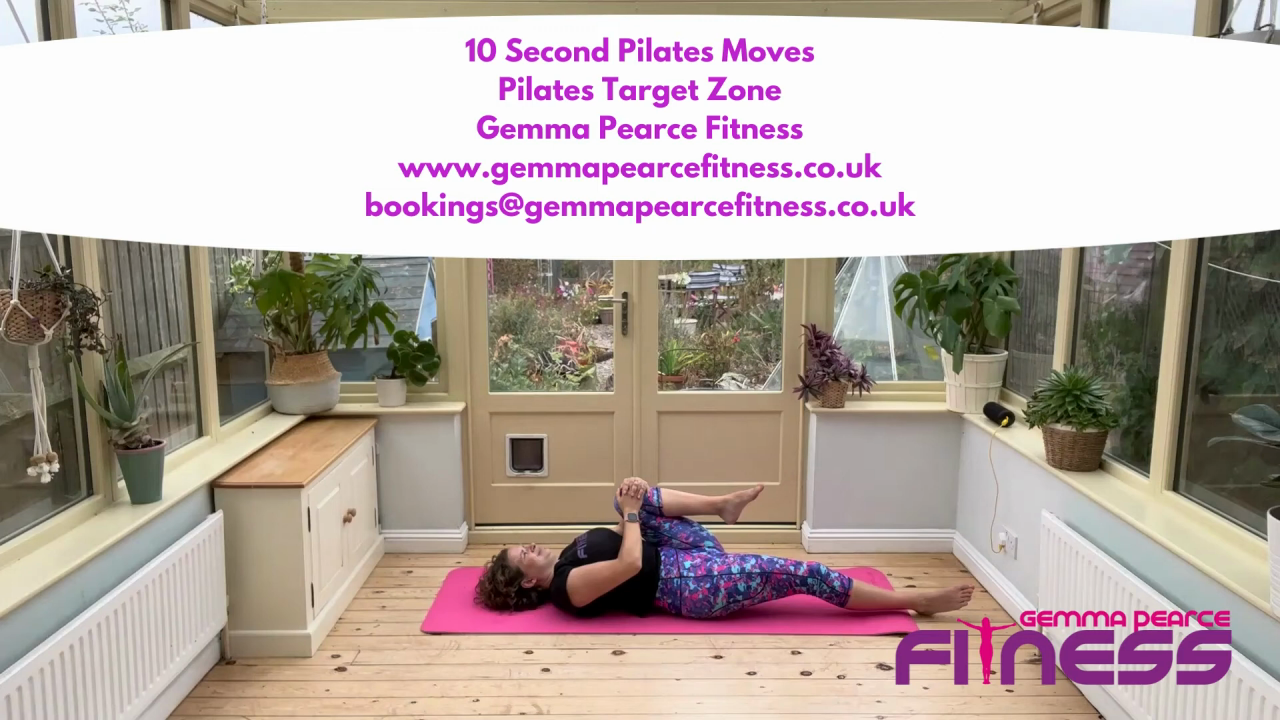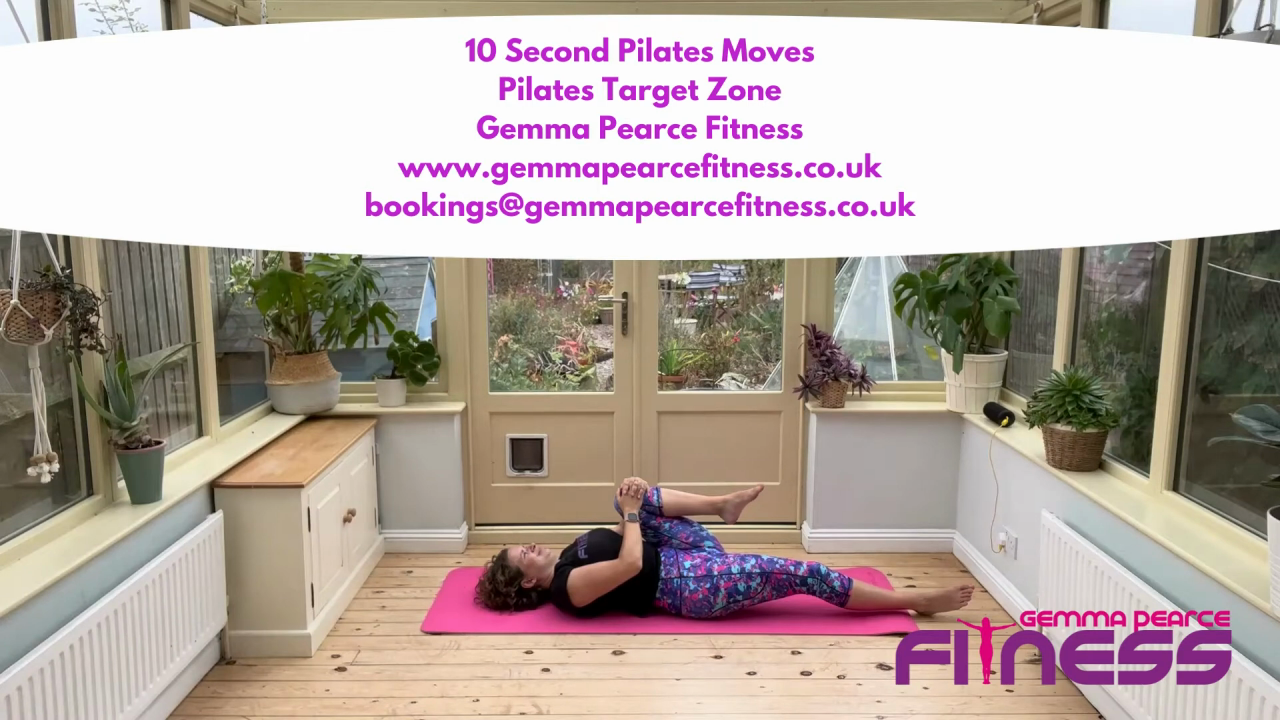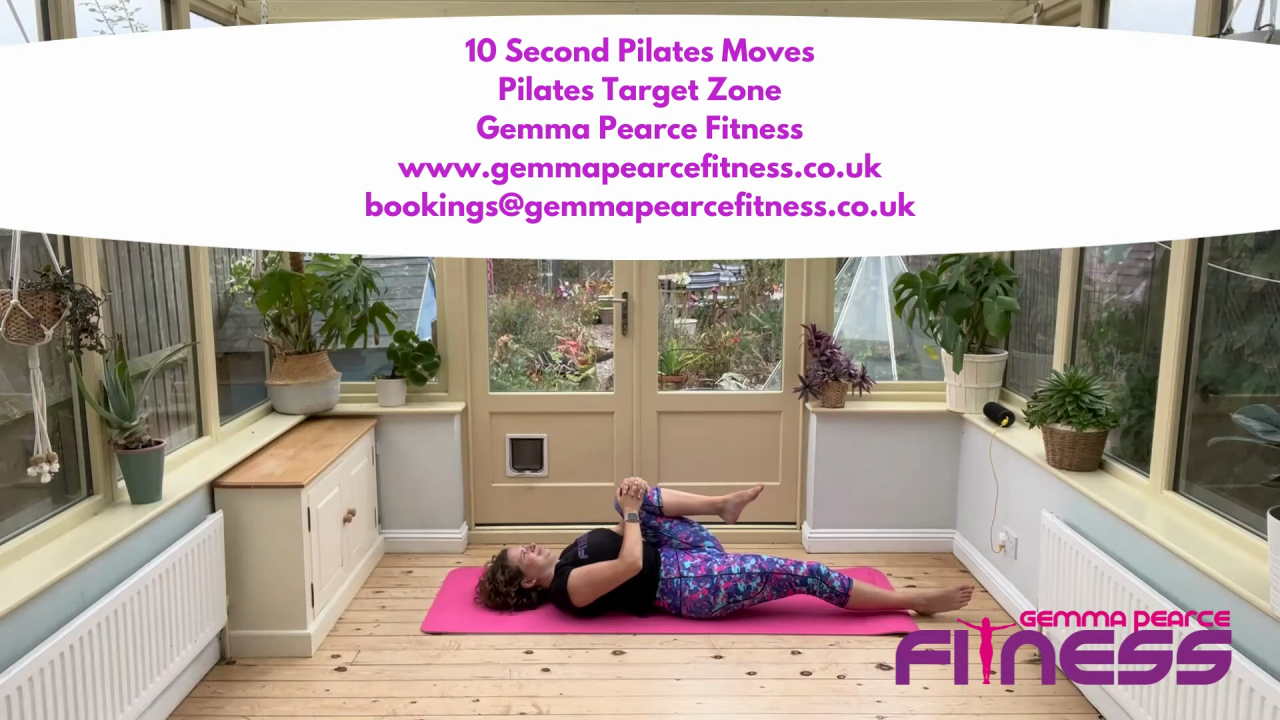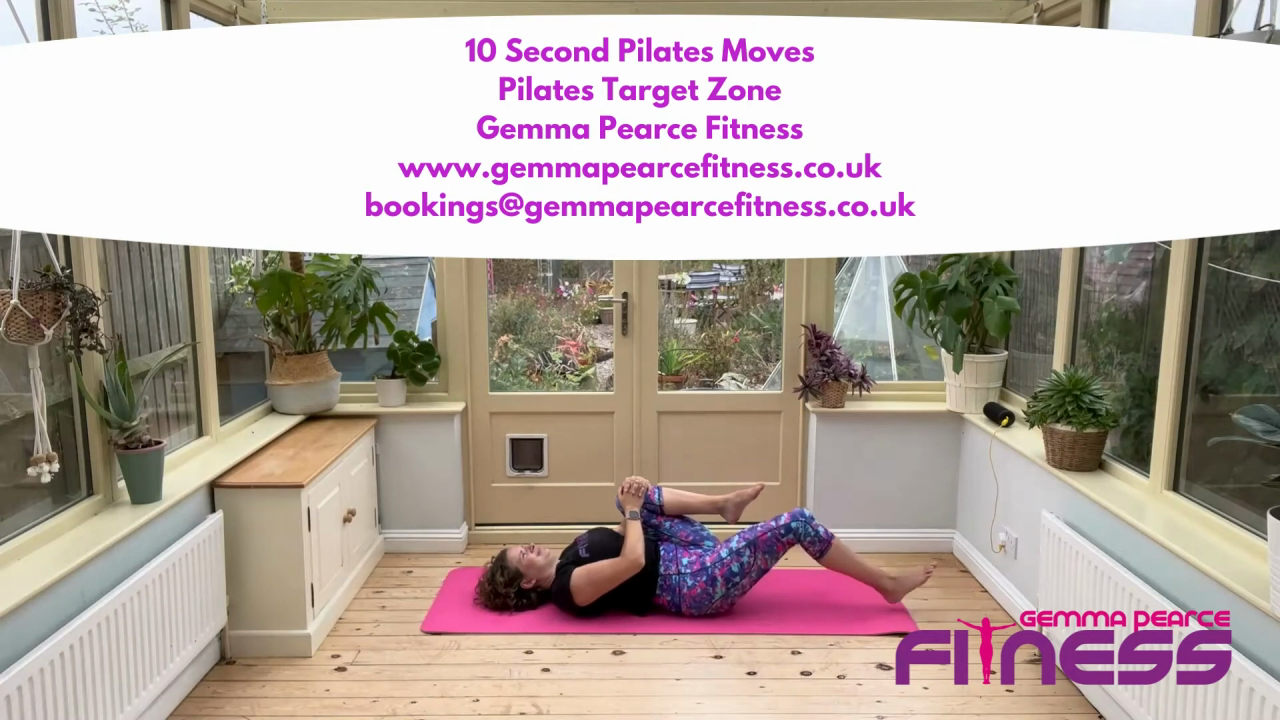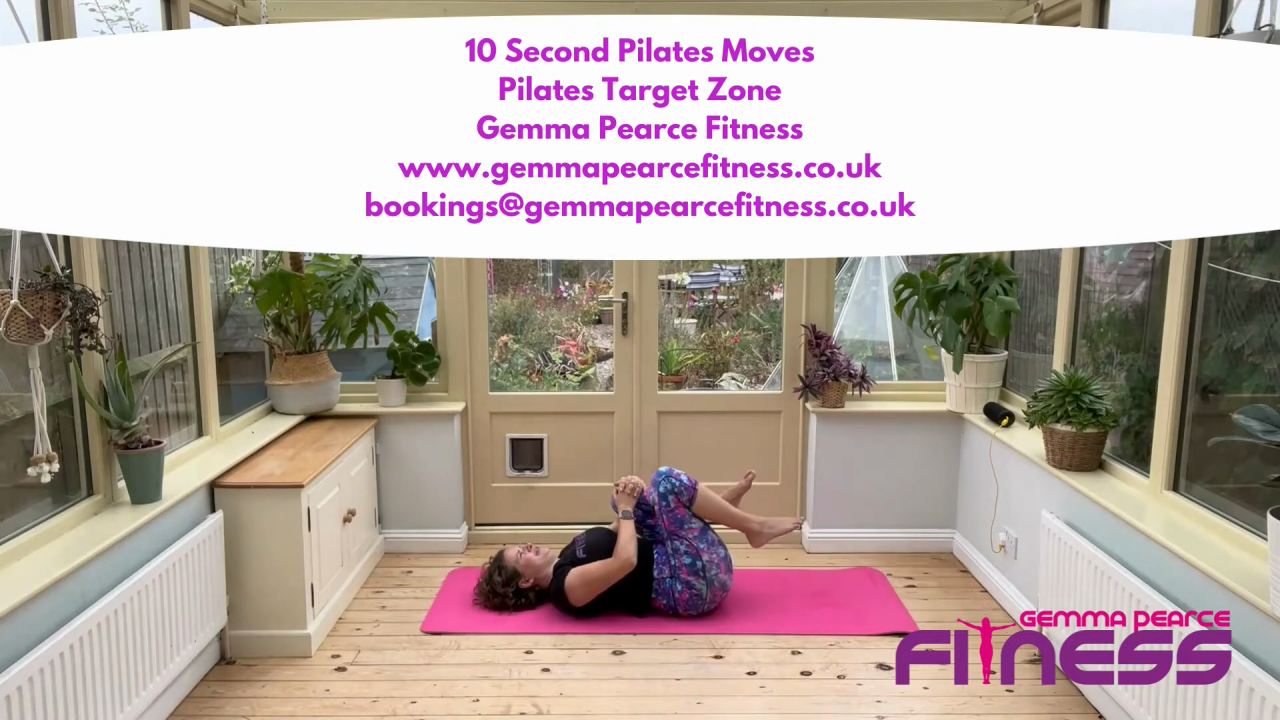
dt=1s
person 1, frame 1
left shoulder: (568, 558)
right shoulder: (570, 589)
left elbow: (619, 540)
right elbow: (630, 564)
left wrist: (631, 507)
right wrist: (631, 513)
left hip: (687, 559)
right hip: (689, 586)
left knee: (637, 498)
right knee: (801, 573)
left ankle: (722, 504)
right ankle: (915, 599)
person 1, frame 2
left shoulder: (569, 557)
right shoulder: (569, 588)
left elbow: (618, 538)
right elbow: (631, 563)
left wrist: (631, 506)
right wrist: (631, 512)
left hip: (685, 559)
right hip: (689, 586)
left knee: (637, 499)
right knee: (801, 573)
left ankle: (723, 504)
right ankle: (914, 599)
person 1, frame 3
left shoulder: (568, 559)
right shoulder: (569, 588)
left elbow: (620, 539)
right elbow: (632, 564)
left wrist: (632, 505)
right wrist: (632, 512)
left hip: (687, 560)
right hip: (691, 587)
left knee: (639, 498)
right knee: (803, 574)
left ankle: (723, 504)
right ankle: (917, 600)
person 1, frame 4
left shoulder: (568, 561)
right shoulder: (570, 588)
left elbow: (622, 541)
right elbow: (633, 561)
left wrist: (631, 507)
right wrist: (632, 511)
left hip: (689, 560)
right hip: (698, 585)
left knee: (642, 498)
right knee: (794, 521)
left ankle: (723, 504)
right ankle: (883, 584)
person 1, frame 5
left shoulder: (567, 558)
right shoulder: (567, 588)
left elbow: (619, 534)
right elbow: (625, 561)
left wrist: (629, 501)
right wrist: (627, 508)
right hip: (695, 588)
left knee: (641, 492)
right knee: (666, 480)
left ankle: (722, 505)
right ankle: (754, 526)
